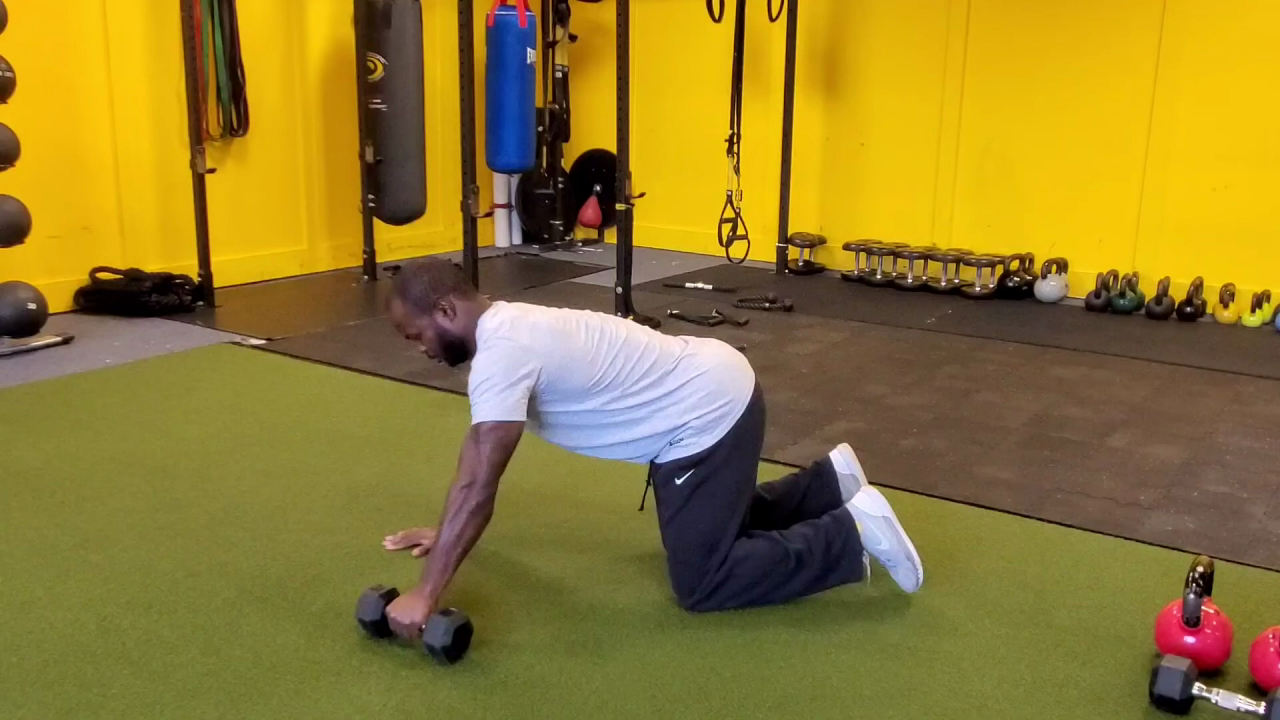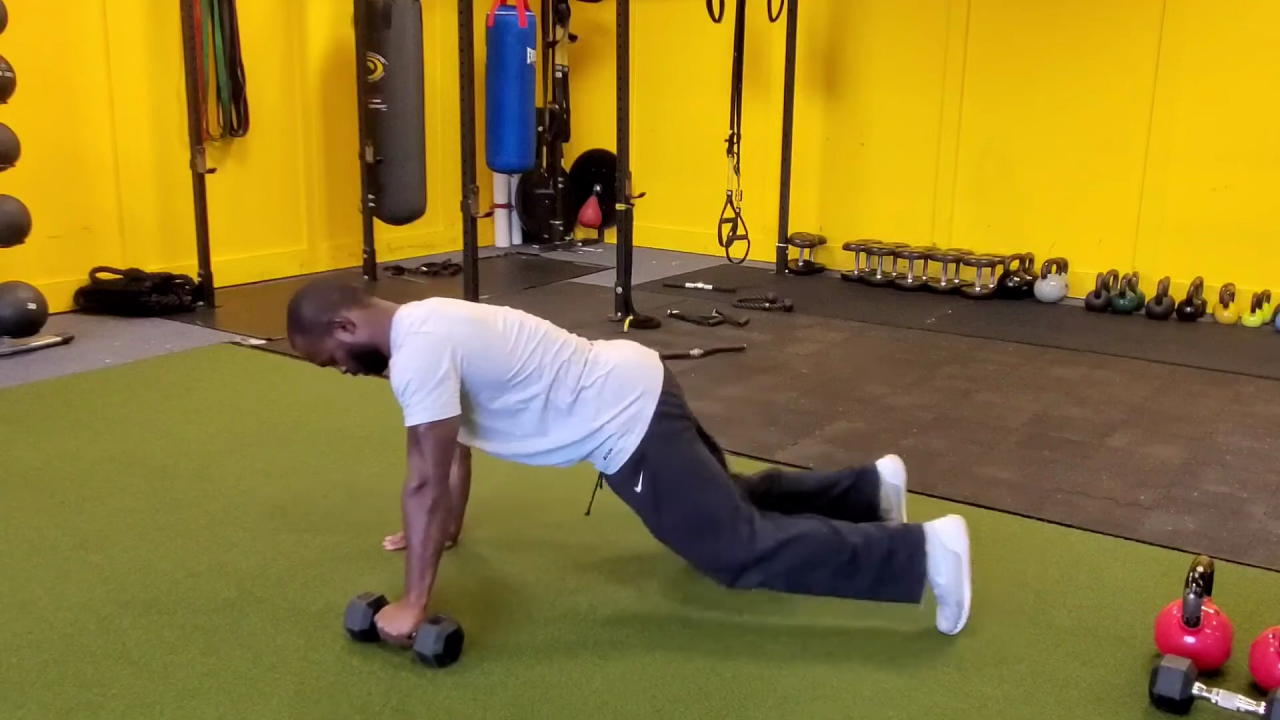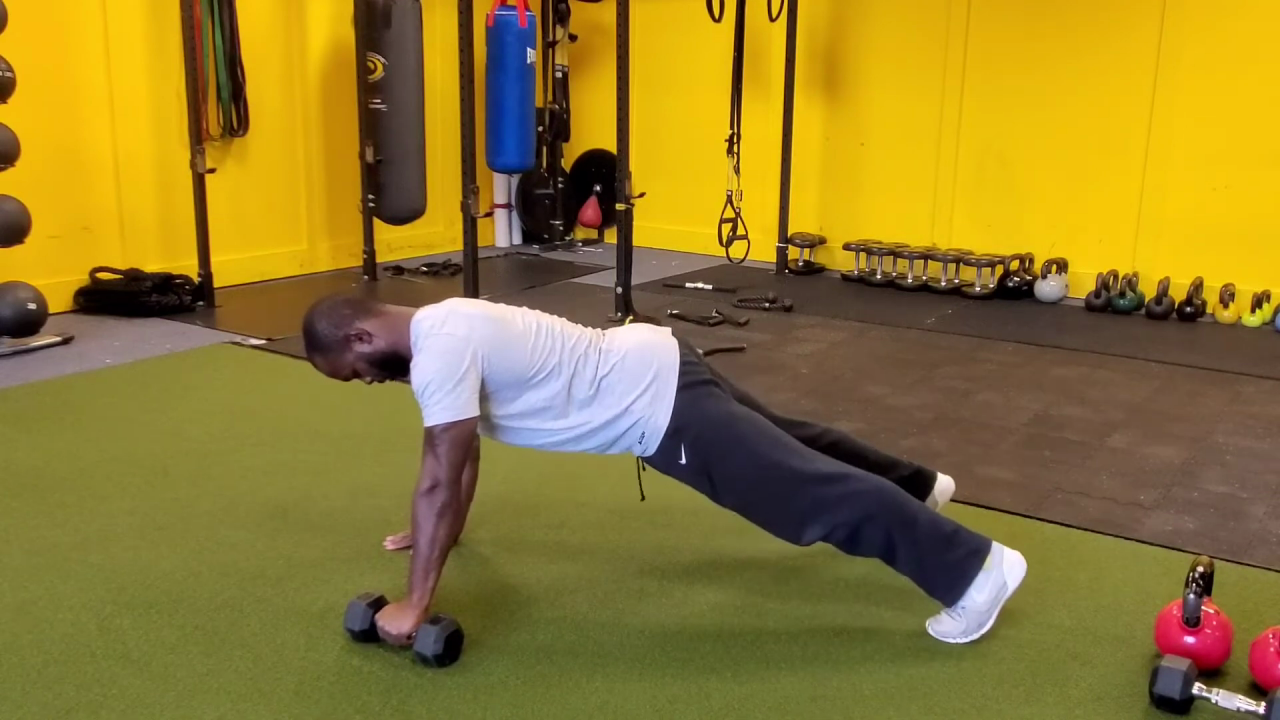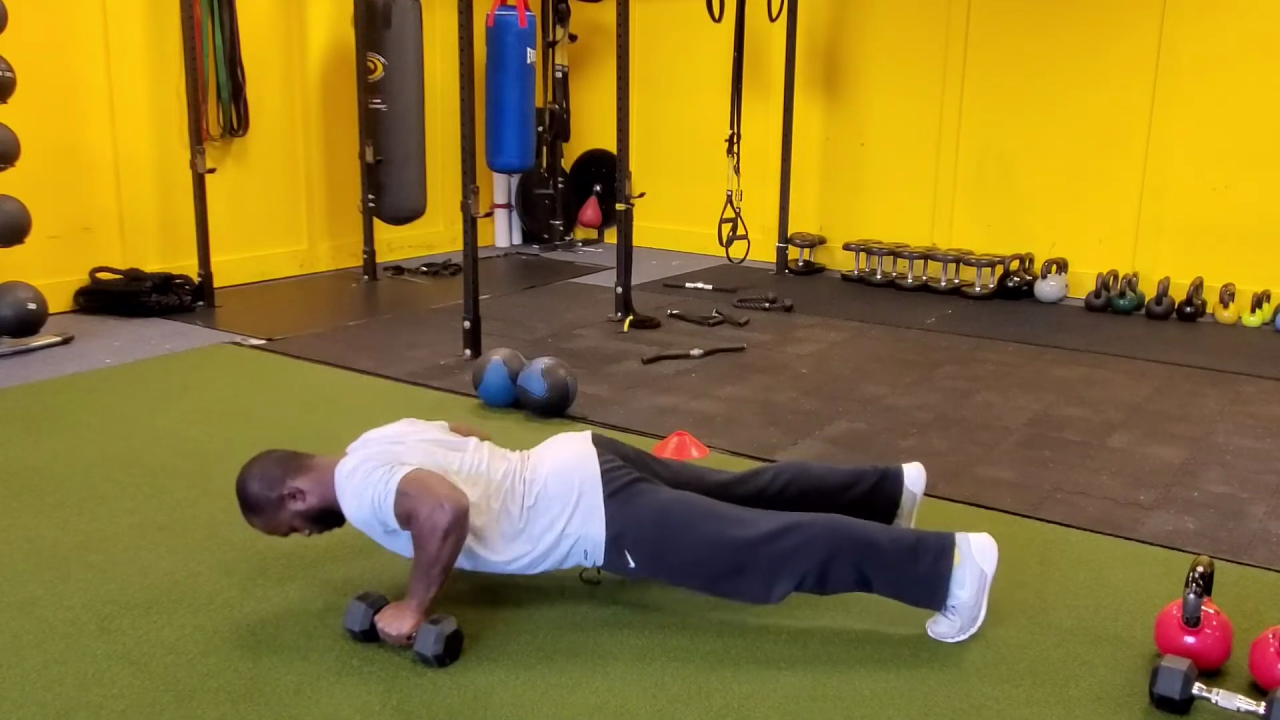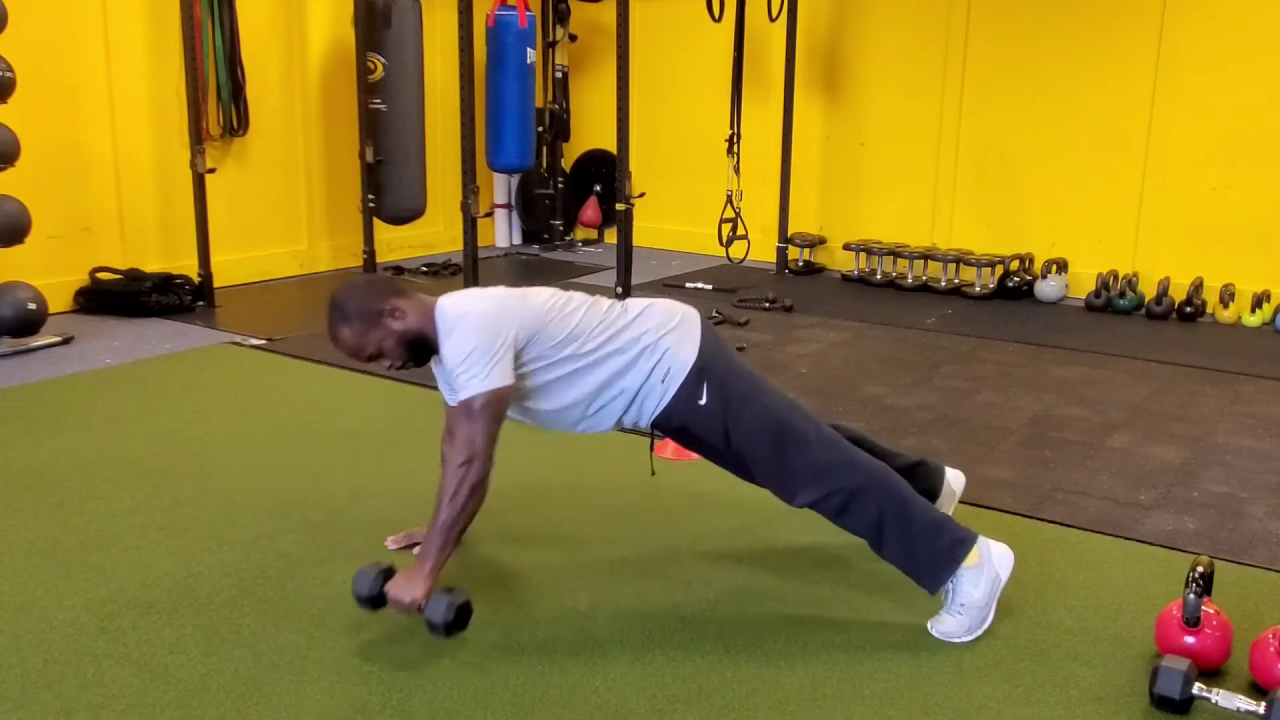
dt=1s
person 1, frame 1
left shoulder: (503, 352)
right shoulder: (504, 326)
left elbow: (479, 484)
right elbow: (479, 449)
left wrist: (426, 594)
right wrist: (445, 531)
left hip: (710, 413)
right hip: (709, 388)
left knee: (701, 584)
right knee: (713, 523)
left ankle: (854, 532)
right ankle: (831, 483)
person 1, frame 2
left shoulder: (417, 352)
right shoulder: (427, 327)
left elbow: (425, 479)
right elbow: (456, 446)
left wrist: (414, 602)
right wrist: (446, 530)
left hip: (628, 419)
right hip: (630, 387)
left knee: (741, 548)
right knee: (733, 499)
left ankle: (926, 551)
right ankle: (870, 484)
person 1, frame 3
left shoulder: (438, 350)
right shoulder: (443, 327)
left elbow: (440, 476)
right elbow: (464, 450)
left wrist: (415, 602)
right wrist: (438, 529)
left hip: (657, 404)
right hip: (653, 372)
left knee: (805, 493)
right knee: (788, 450)
left ankle: (976, 568)
right ankle: (918, 488)
person 1, frame 4
left shoulder: (361, 487)
right shoulder: (382, 444)
left elbow: (446, 511)
left wrist: (416, 605)
right wrist: (422, 537)
left hip: (595, 518)
right hip: (582, 464)
left knee: (768, 550)
right knee: (743, 492)
left ankle: (950, 562)
right ankle: (890, 487)
person 1, frame 5
left shoulder: (469, 324)
right shoulder: (444, 344)
left elbow: (474, 458)
right elbow: (459, 440)
left wrist: (424, 565)
right wrist: (436, 534)
left hip: (673, 362)
right hip: (662, 383)
left knee: (815, 468)
right knee: (802, 447)
left ankle: (967, 562)
right ankle: (928, 485)
